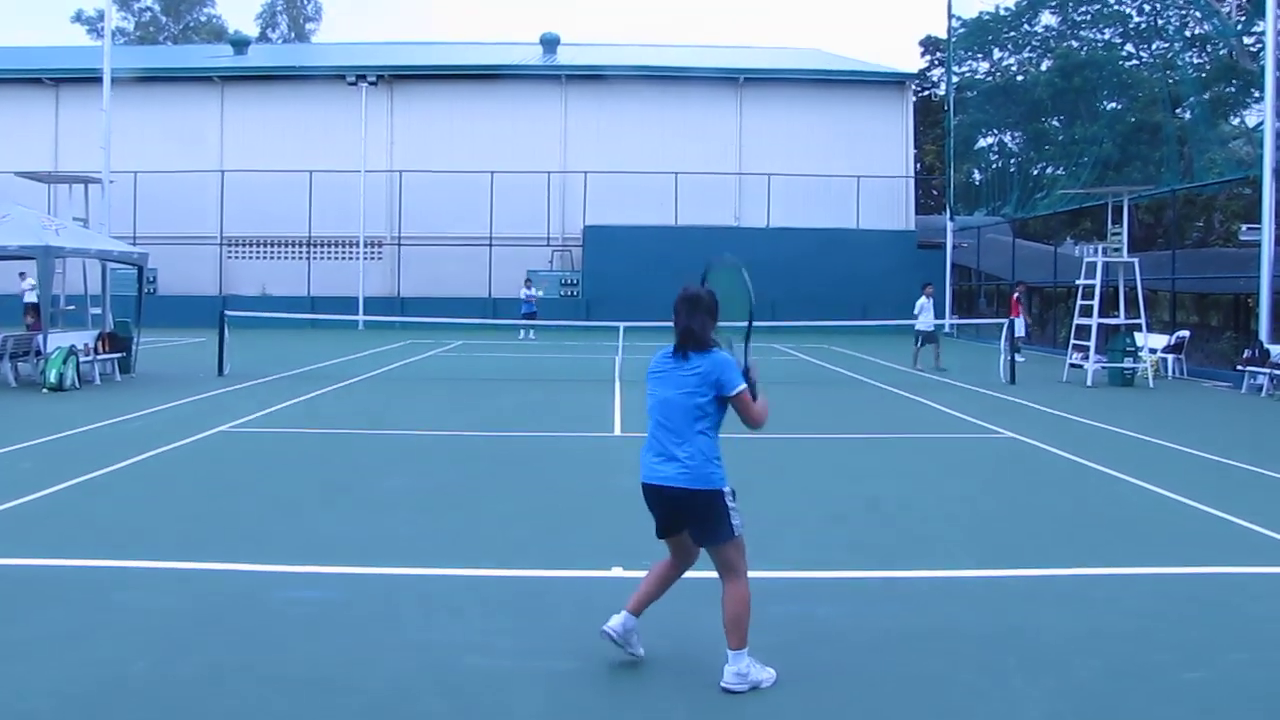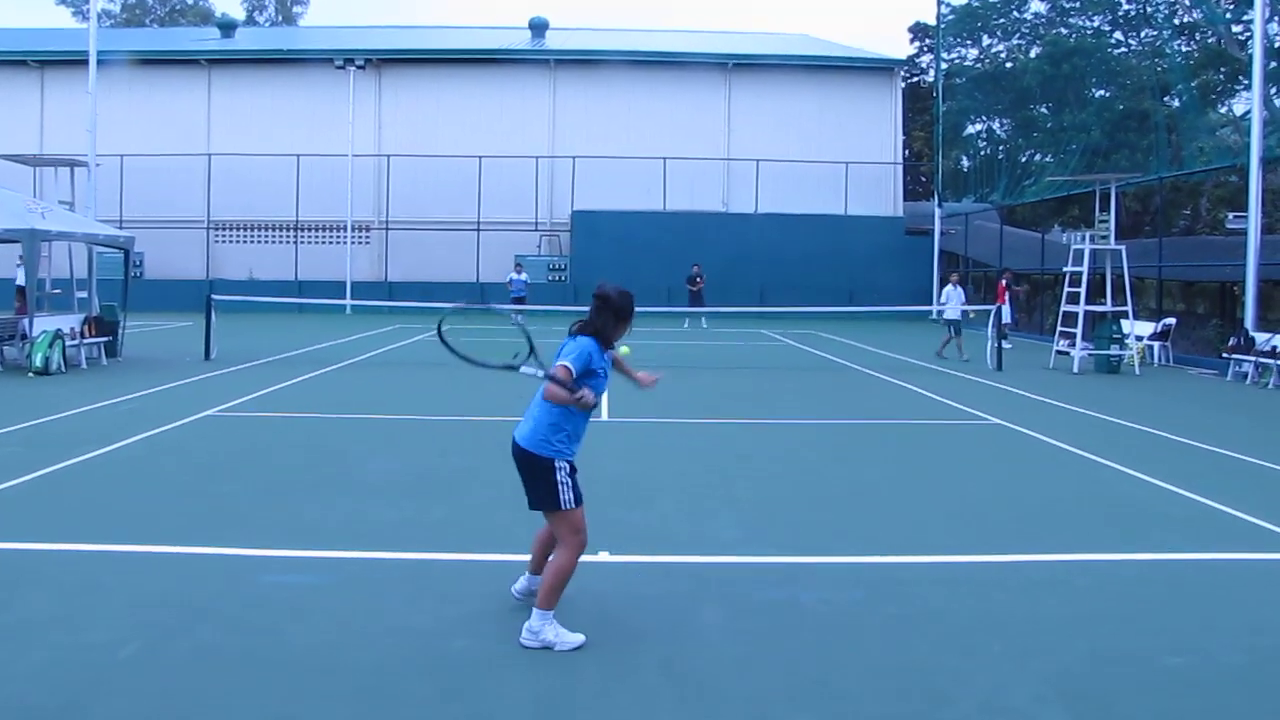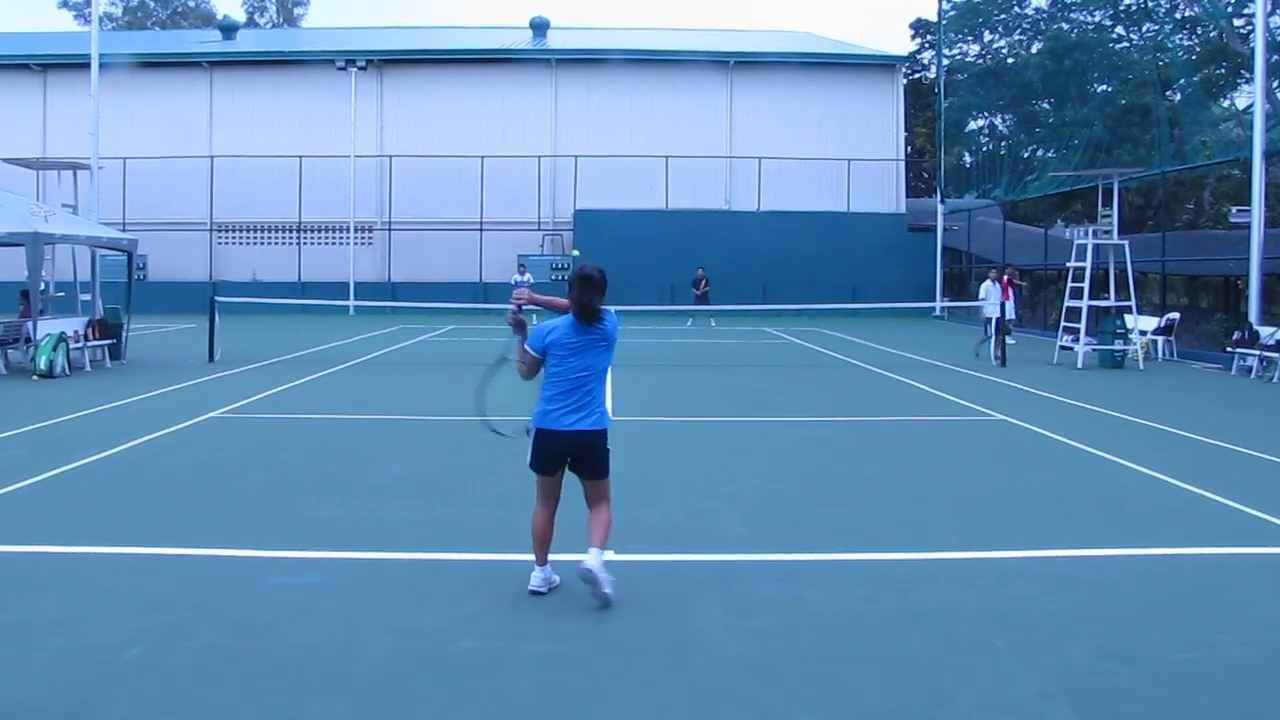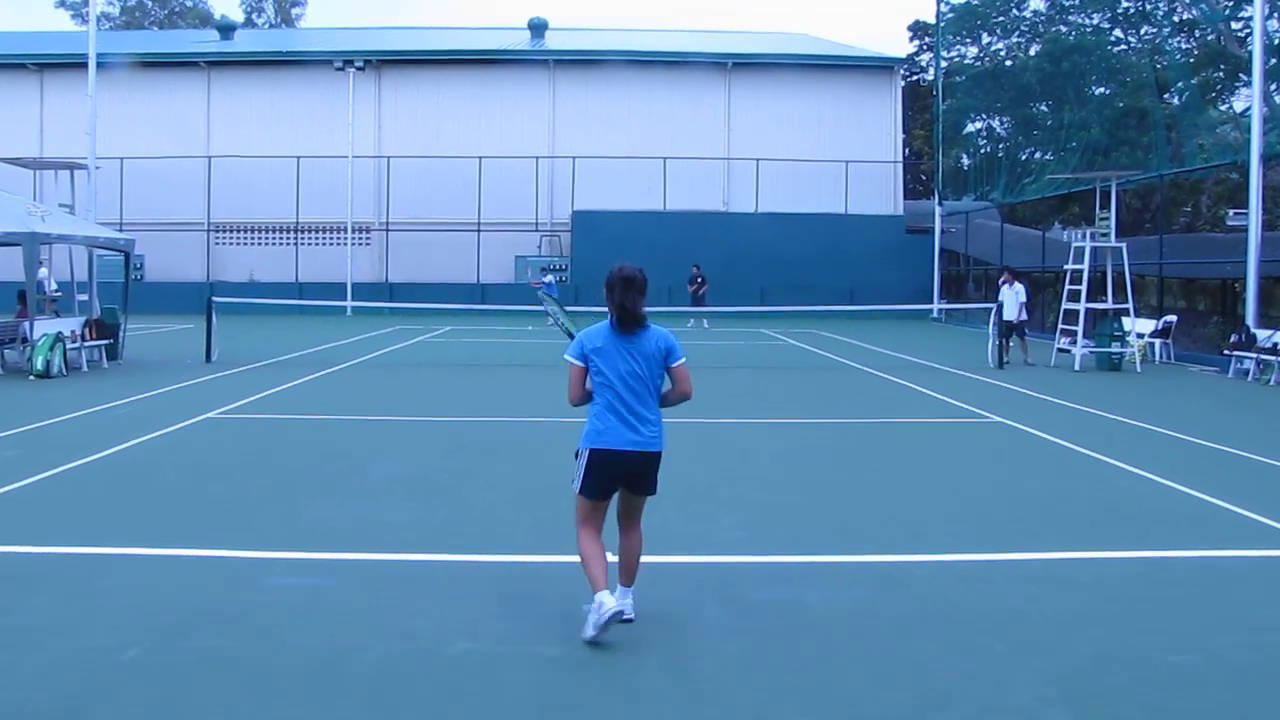
dt=0.7s
person 1, frame 1
left shoulder: (661, 362)
right shoulder: (718, 362)
right elbow: (754, 419)
right wrist: (763, 406)
left hip: (654, 481)
right hip: (699, 484)
left knee: (681, 556)
right knee: (734, 572)
left ankle: (624, 621)
right ankle: (738, 666)
person 1, frame 2
left shoulder: (595, 344)
right shoulder: (584, 347)
left elbow: (608, 355)
right elbow: (551, 391)
left wrist: (635, 375)
right wrist: (577, 400)
left hip: (537, 446)
right hip: (545, 452)
left knee: (562, 522)
right knee: (574, 540)
left ankle: (531, 582)
right ankle: (539, 625)
person 1, frame 3
left shoulder: (545, 330)
right shoulder: (609, 324)
left elbow: (527, 372)
right elbow: (578, 311)
left wrist: (520, 329)
right wrist: (535, 297)
left hip: (549, 428)
right hip: (592, 431)
left knee: (546, 503)
right knee: (600, 503)
left ankle: (540, 573)
right ankle: (594, 556)
person 1, frame 4
left shoulder: (587, 339)
right shoulder: (664, 339)
left elbow: (575, 397)
right elbow: (684, 392)
left hip: (601, 446)
right hip: (647, 448)
left knee: (588, 528)
right knee: (630, 524)
left ankle: (603, 599)
right ankle: (626, 600)
